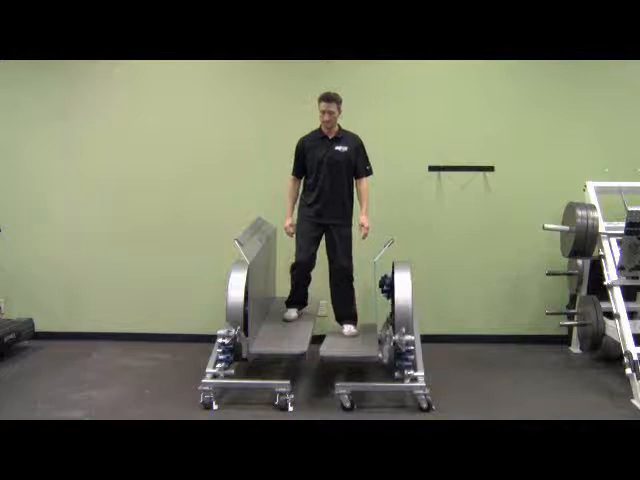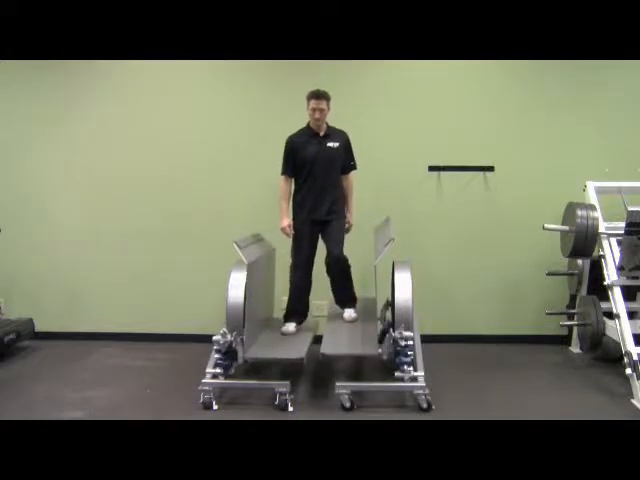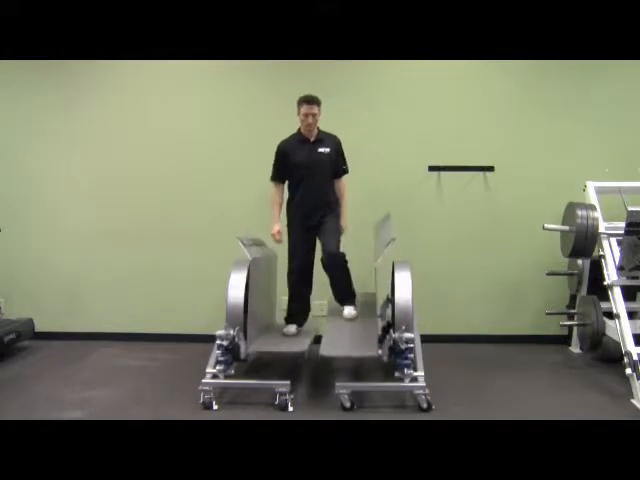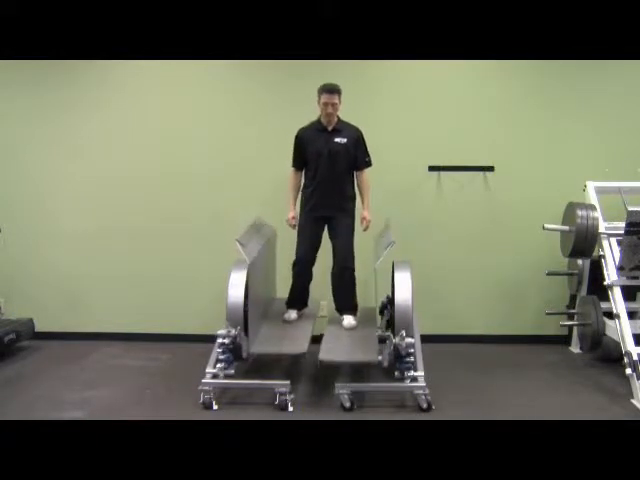
dt=1s
person 1, frame 1
left shoulder: (353, 142)
right shoulder: (306, 142)
left elbow: (362, 179)
right elbow: (295, 179)
left wrist: (364, 213)
right wrist: (289, 214)
left hip: (340, 217)
right hip: (309, 214)
left knee: (342, 267)
right knee: (302, 261)
left ankle: (347, 319)
right ankle: (295, 304)
person 1, frame 2
left shoulder: (341, 138)
right shoulder: (295, 141)
left elbow: (347, 176)
right elbow: (286, 179)
left wrist: (349, 210)
right wrist: (285, 215)
left hip: (334, 212)
right hip: (305, 213)
left knee: (336, 257)
right knee: (301, 264)
left ankle: (348, 304)
right ankle: (294, 316)
person 1, frame 3
left shoulder: (332, 143)
right shoulder: (286, 147)
left elbow: (339, 180)
right elbow: (278, 186)
left wrist: (343, 214)
right wrist: (276, 221)
left hip: (328, 213)
right hip: (299, 217)
left knee: (332, 255)
right knee: (299, 268)
left ankle: (348, 301)
right ankle: (295, 318)
person 1, frame 4
left shoulder: (353, 134)
right shoulder: (304, 135)
left elbow: (361, 173)
right elbow: (297, 172)
left wrist: (365, 207)
right wrist: (292, 207)
left hip: (342, 208)
right hip: (311, 207)
left knee: (344, 259)
right knee: (303, 258)
left ankle: (347, 310)
right ankle: (295, 305)
